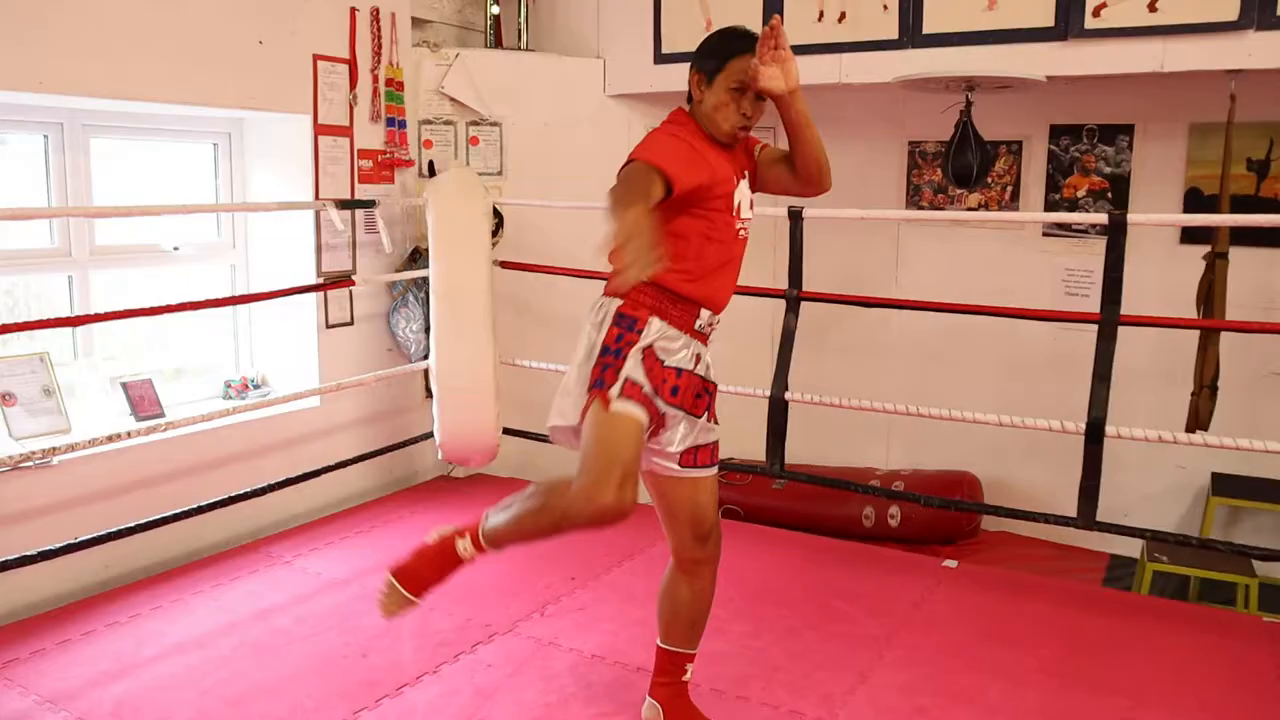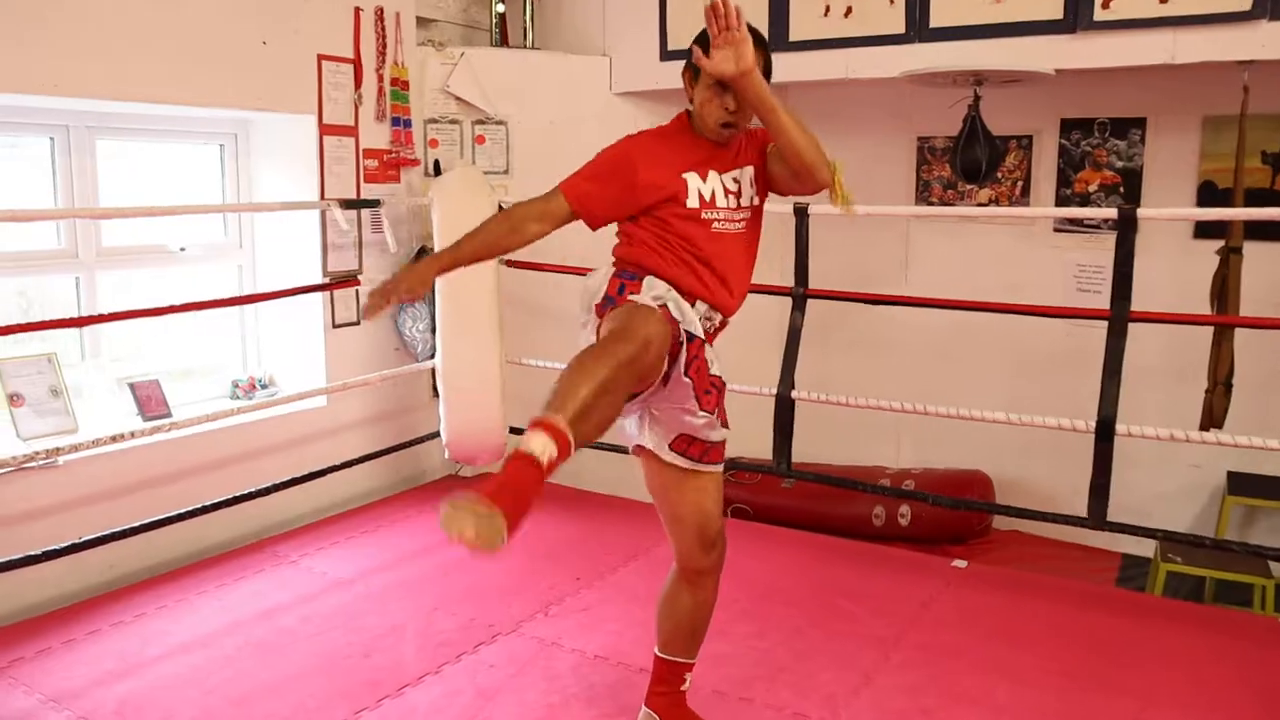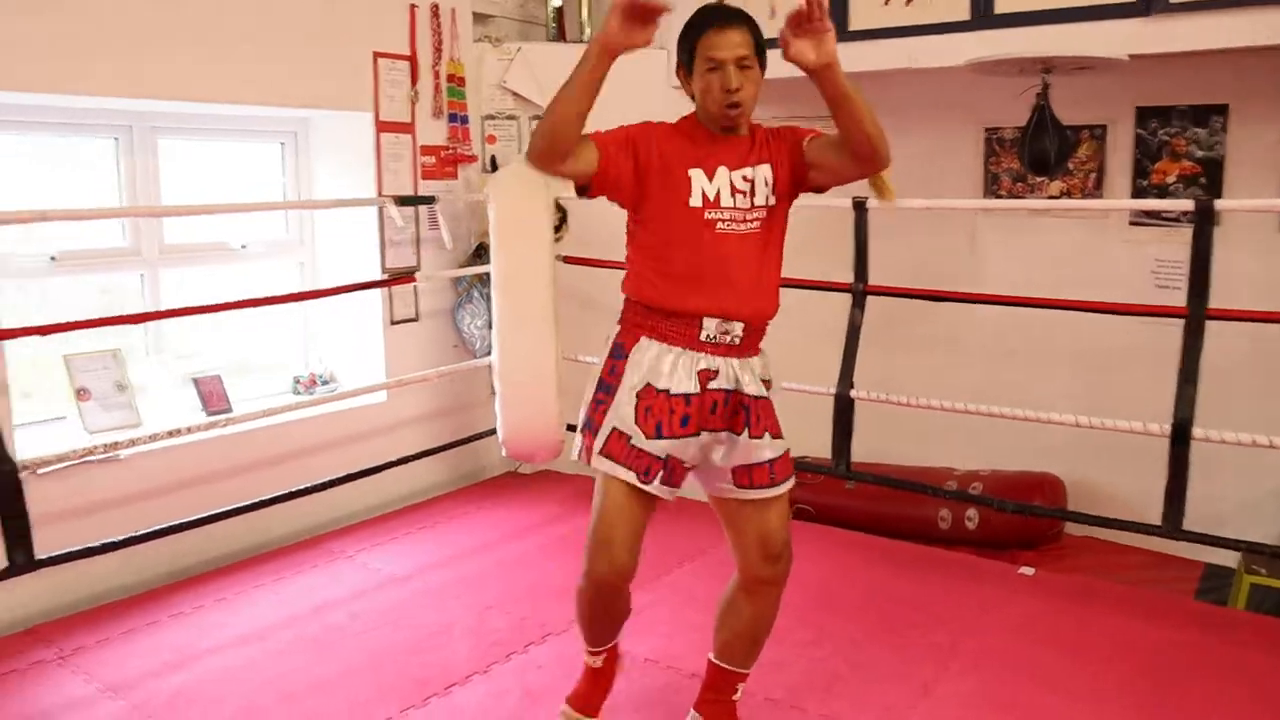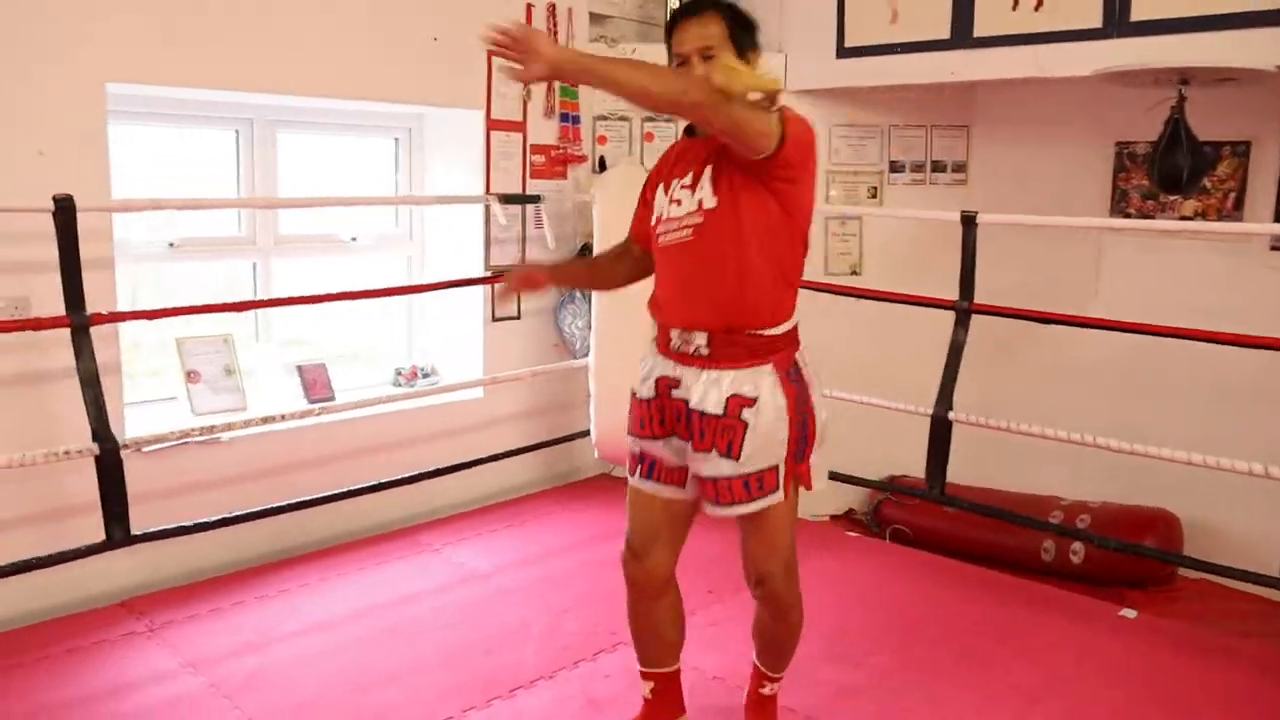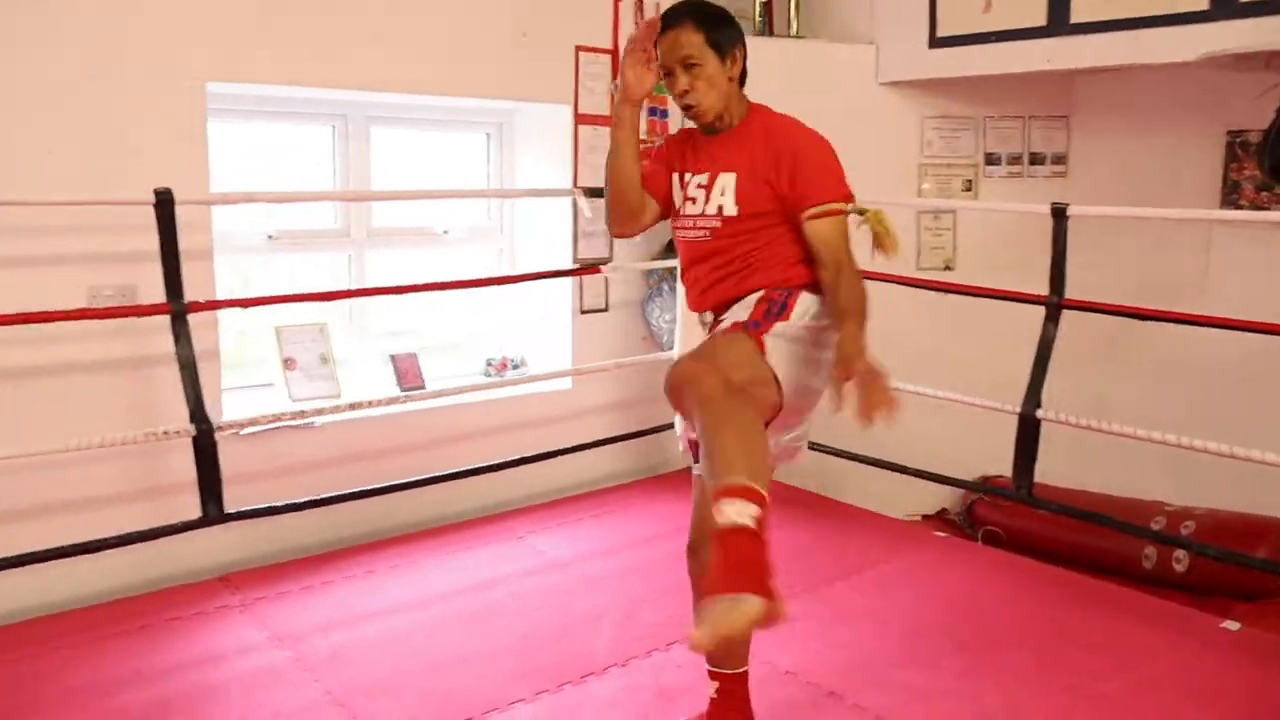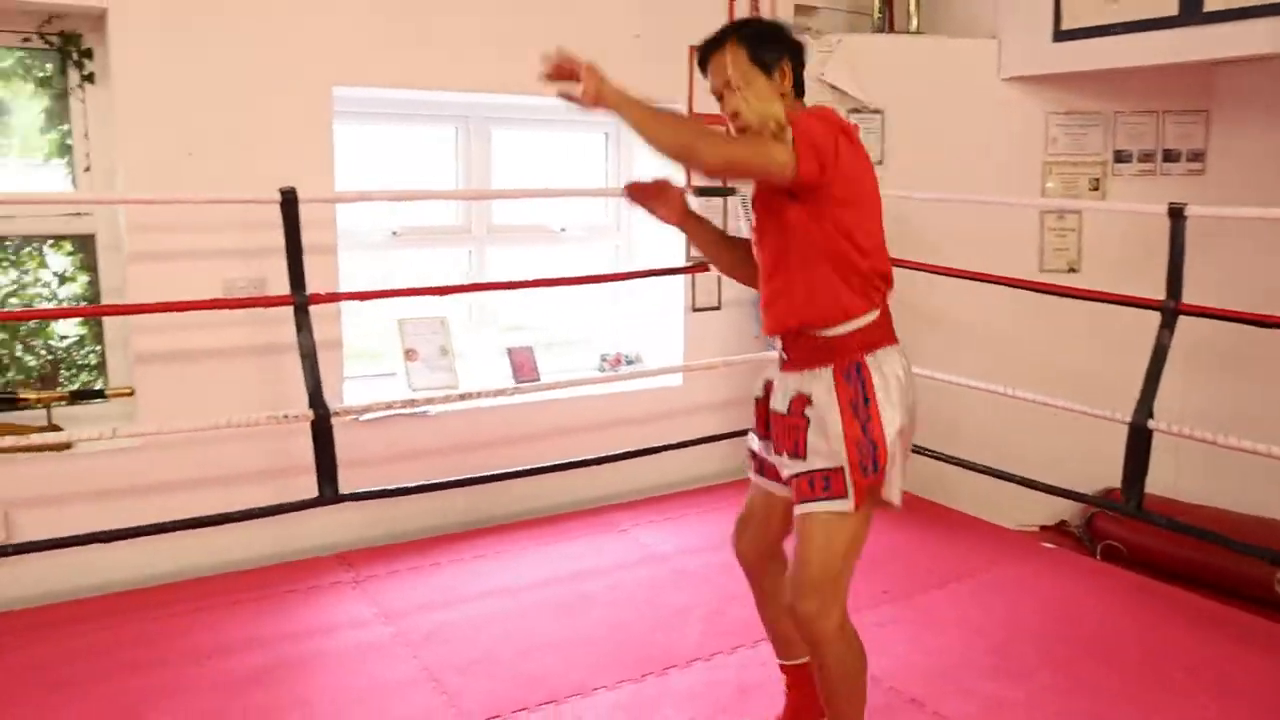
dt=0.3s
person 1, frame 1
left shoulder: (736, 151)
right shoulder: (675, 145)
left elbow: (815, 178)
right elbow: (636, 185)
left wrist: (789, 93)
right wrist: (637, 227)
left hip: (682, 358)
right hip: (642, 333)
left knee: (700, 542)
right knee: (600, 498)
right ankle: (454, 545)
person 1, frame 2
left shoulder: (756, 150)
right shoulder: (644, 154)
left elbow: (818, 177)
right elbow: (538, 213)
left wrist: (753, 83)
right wrist: (435, 264)
left hip: (692, 357)
left knee: (703, 549)
right knee: (643, 338)
right ankle: (506, 487)
person 1, frame 3
left shoulder: (781, 154)
right shoulder: (645, 151)
left elbow: (871, 157)
right elbow: (546, 155)
left wrist: (825, 68)
left hip: (737, 381)
right hip: (652, 368)
left knee: (770, 564)
right knee: (608, 569)
person 1, frame 4
left shoulder: (784, 136)
right shoulder: (673, 165)
left elbow: (700, 100)
right elbow: (634, 259)
left wrist: (569, 63)
right wrist: (554, 274)
left hip: (754, 386)
right hip: (675, 378)
left knee: (772, 579)
right knee: (646, 565)
person 1, frame 5
left shoulder: (792, 145)
right shoulder: (677, 154)
left elbow: (839, 265)
right elbow: (623, 219)
left wrist: (854, 352)
right wrist: (629, 105)
left hip: (790, 327)
right hip: (735, 350)
left knee: (695, 377)
right knee: (708, 551)
left ankle: (745, 579)
person 1, frame 6
left shoulder: (821, 135)
right shoulder: (782, 155)
left elbow: (721, 156)
right elbow: (760, 268)
left wrist: (607, 95)
right wrist: (681, 217)
left hip: (849, 383)
right hip: (803, 380)
left knee: (813, 600)
right knee: (756, 542)
